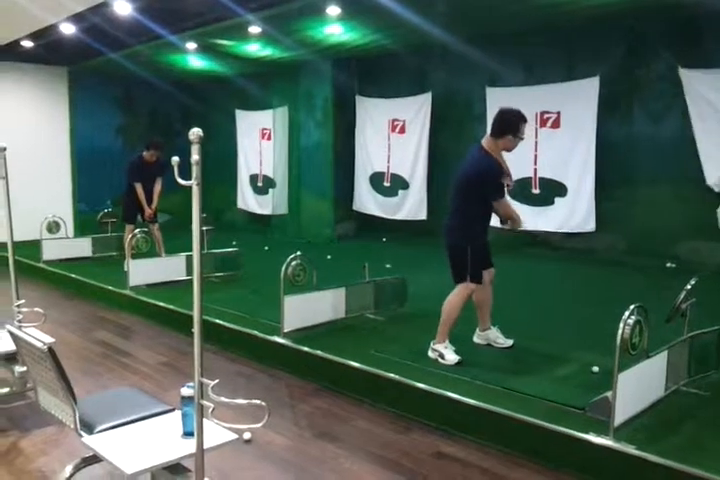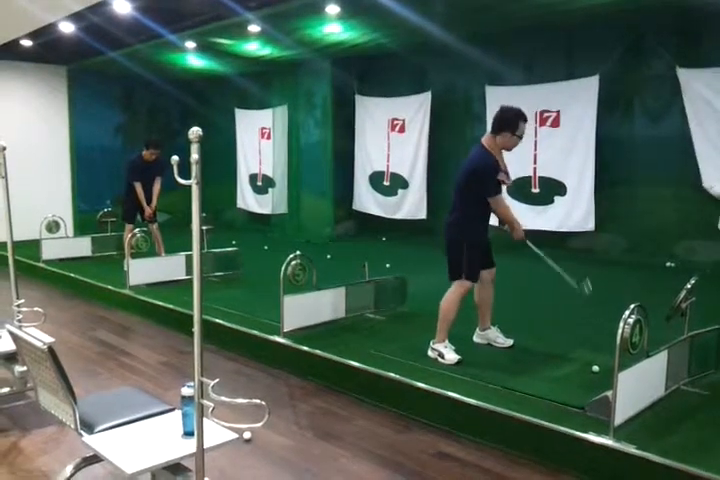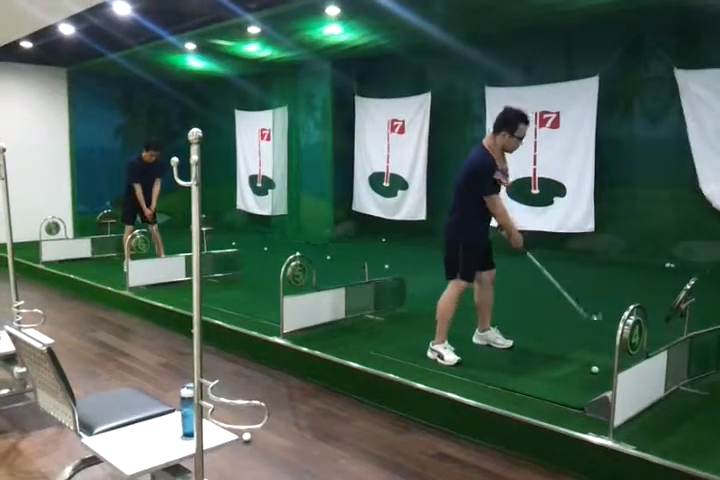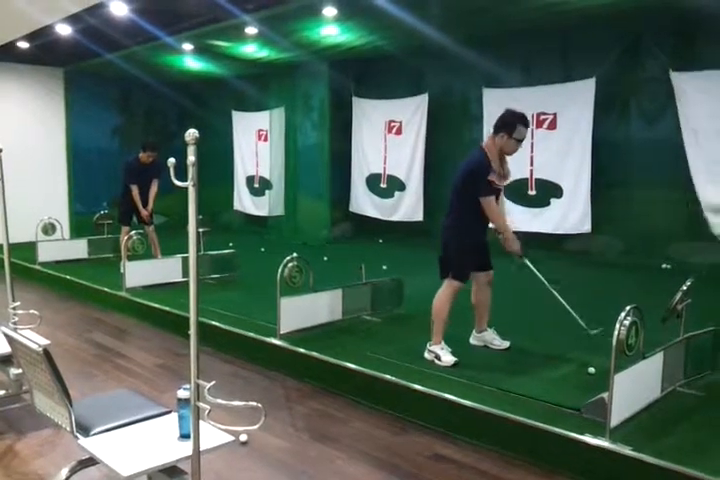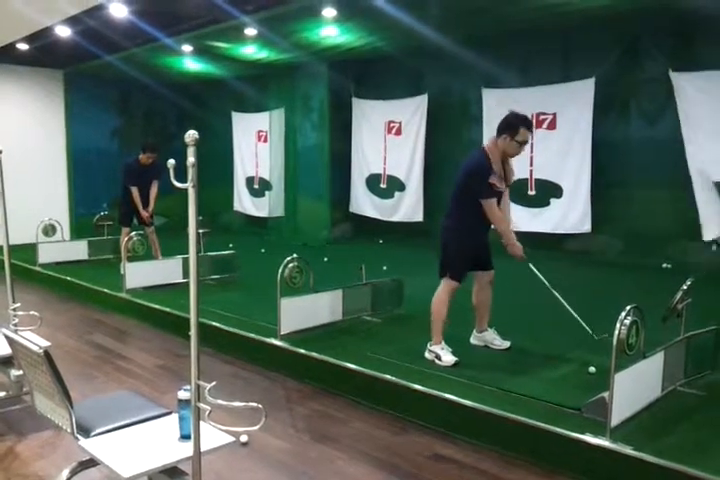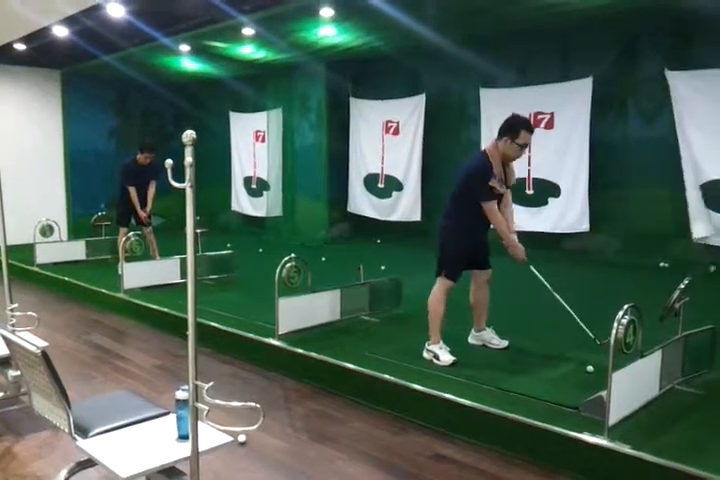
dt=0.1s
person 1, frame 1
left shoulder: (484, 152)
right shoulder: (489, 167)
right elbow: (500, 205)
left wrist: (507, 215)
right wrist: (516, 218)
left hip: (474, 230)
right hip: (463, 233)
left knee: (487, 276)
right knee: (466, 286)
left ankle: (484, 330)
right ankle: (439, 344)
person 1, frame 2
left shoulder: (487, 151)
right shoulder: (487, 163)
right elbow: (497, 204)
left wrist: (506, 219)
right wrist: (515, 225)
left hip: (475, 228)
right hip: (462, 231)
left knee: (487, 275)
right knee: (463, 284)
left ankle: (484, 329)
right ankle: (438, 343)
person 1, frame 3
left shoulder: (495, 155)
right shoulder: (484, 163)
left elbow: (495, 197)
right elbow: (494, 205)
left wrist: (507, 227)
right wrist: (514, 232)
left hip: (478, 230)
right hip: (461, 231)
left knee: (487, 277)
right knee: (459, 284)
left ankle: (484, 331)
right ankle: (438, 344)
person 1, frame 4
left shoulder: (497, 158)
right shoulder: (480, 164)
left elbow: (497, 199)
right elbow: (489, 207)
left wrist: (504, 232)
right wrist: (509, 238)
left hip: (476, 231)
right hip: (458, 231)
left knee: (485, 278)
right knee: (452, 284)
left ankle: (481, 332)
right ankle: (435, 345)
person 1, frame 5
left shoulder: (503, 160)
right shoulder: (480, 165)
left elbow: (503, 198)
right elbow: (491, 209)
left wrist: (509, 233)
right wrist: (510, 241)
left hip: (478, 232)
right hip: (458, 231)
left knee: (485, 277)
right knee: (449, 284)
left ankle: (481, 332)
right ankle: (435, 345)
person 1, frame 6
left shoulder: (504, 162)
right shoulder: (480, 167)
left elbow: (506, 199)
right elbow: (492, 212)
left wrist: (512, 234)
right wrist: (512, 245)
left hip: (477, 231)
right hip: (456, 231)
left knee: (483, 276)
right knee: (445, 283)
left ankle: (479, 331)
right ankle: (433, 344)
person 2, frame 1
left shoulder: (160, 163)
right shoulder: (135, 164)
left elbow: (158, 183)
right elbow: (138, 187)
left wrist: (154, 204)
right wrist: (145, 208)
left hip: (149, 199)
right hip: (132, 199)
left knee: (155, 227)
right knee: (130, 228)
left ankle: (163, 256)
right ankle: (127, 260)
person 2, frame 2
left shoulder: (159, 162)
right shoulder: (134, 163)
left elbow: (157, 183)
right elbow: (137, 186)
left wrist: (153, 203)
right wrist: (145, 207)
left hip: (148, 197)
right hip: (132, 198)
left knee: (154, 226)
right knee: (129, 227)
left ankle: (162, 255)
person 2, frame 3
left shoulder: (159, 164)
right shoulder: (134, 164)
left elbow: (157, 184)
right elbow: (137, 188)
left wrist: (153, 204)
right wrist: (144, 208)
left hip: (148, 199)
right hip: (131, 199)
left knee: (154, 227)
right knee: (129, 228)
left ankle: (162, 256)
person 2, frame 4
left shoulder: (156, 165)
right shoulder: (130, 165)
left elbow: (154, 185)
right elbow: (134, 189)
left wrist: (150, 205)
right wrist: (141, 210)
left hip: (145, 200)
right hip: (128, 200)
left knee: (150, 228)
right knee: (126, 229)
left ankle: (158, 257)
right ankle: (124, 261)
person 2, frame 5
left shoulder: (156, 166)
right shoulder: (130, 166)
left elbow: (154, 186)
right elbow: (134, 190)
left wrist: (151, 206)
right wrist: (141, 211)
left hip: (145, 202)
right hip: (128, 202)
left knee: (150, 230)
right knee: (126, 231)
left ankle: (159, 259)
right ankle: (124, 262)
person 2, frame 6
left shoulder: (154, 166)
right shoulder: (128, 166)
left elbow: (152, 186)
right elbow: (132, 190)
left wrist: (148, 206)
right wrist: (139, 211)
left hip: (142, 202)
right hip: (126, 202)
left knee: (148, 230)
right knee: (123, 231)
left ankle: (157, 259)
